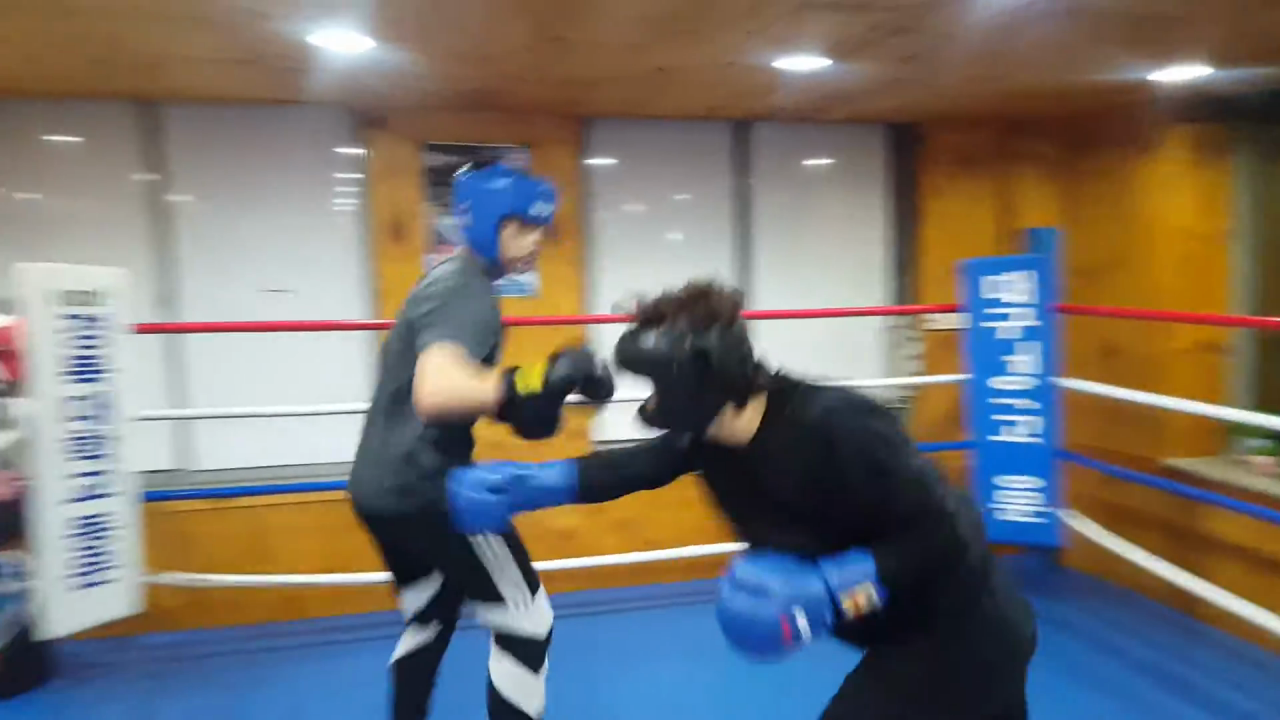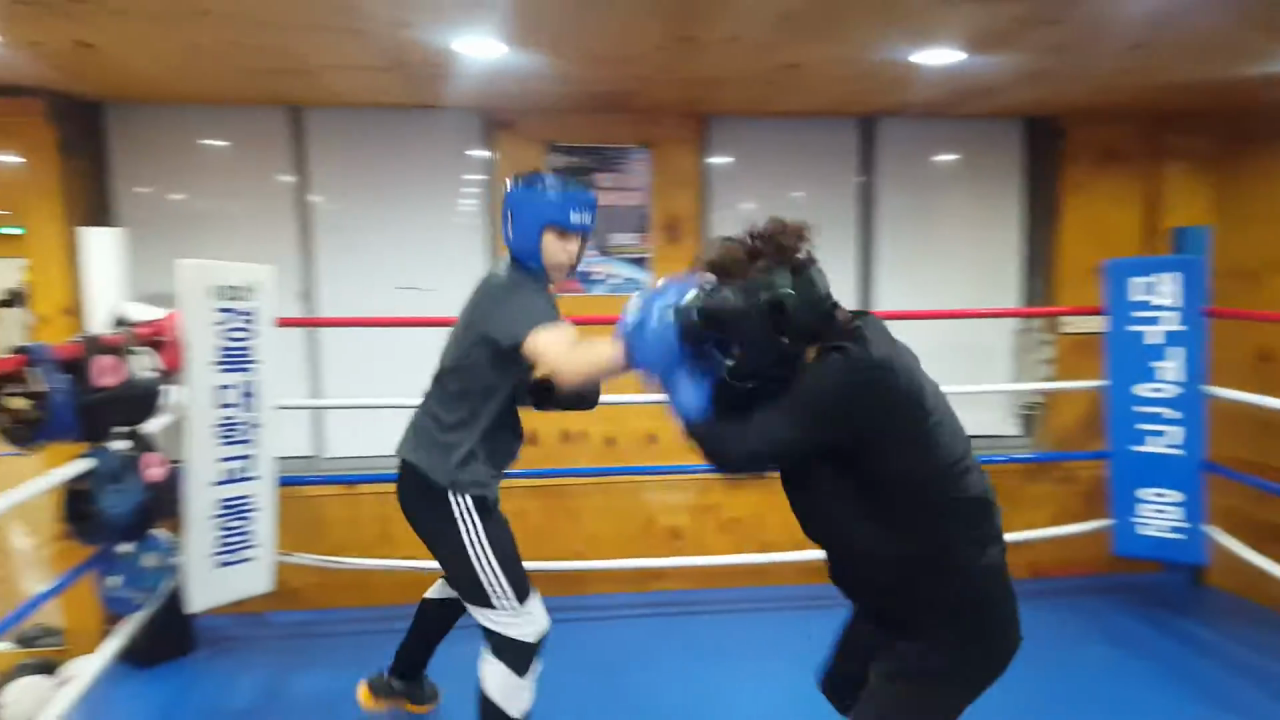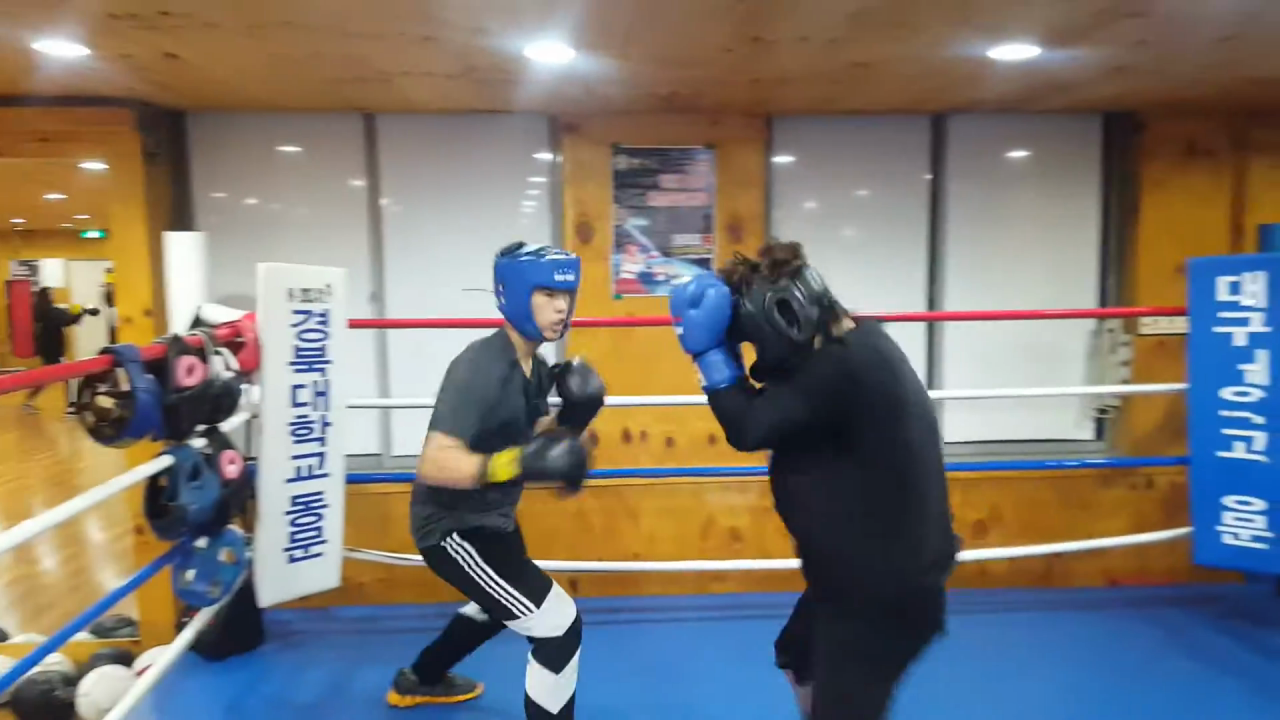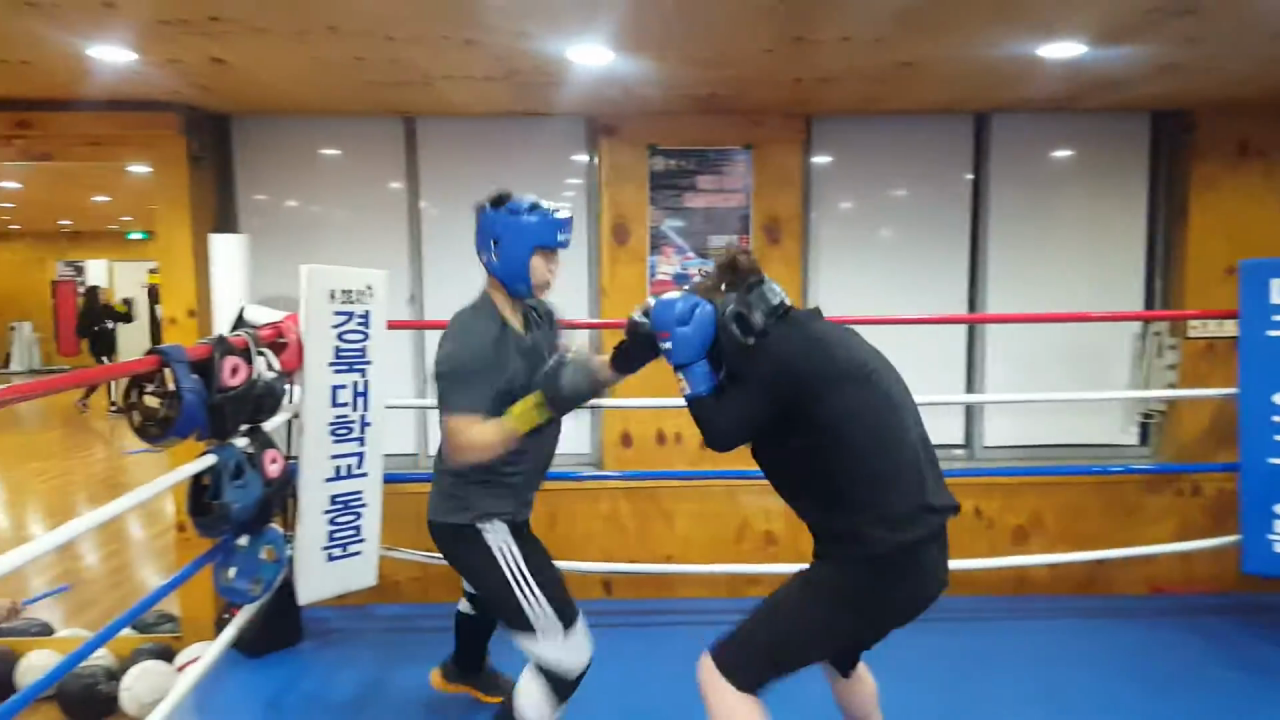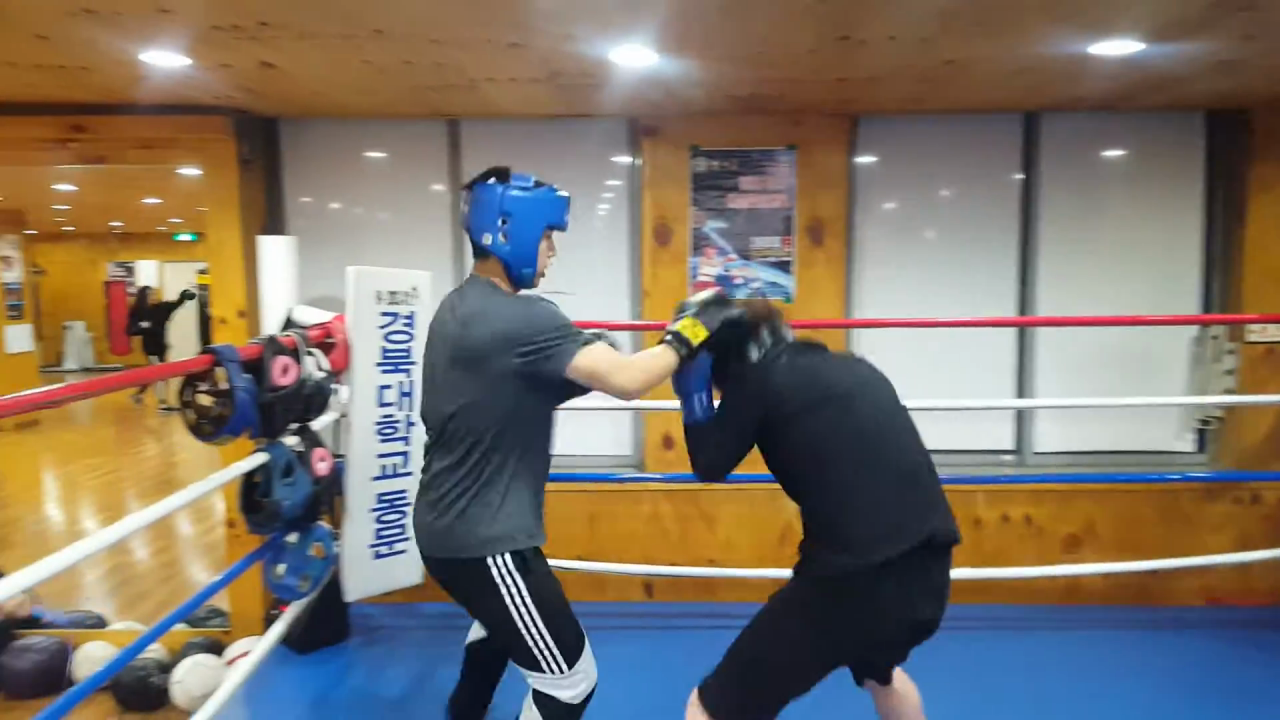
dt=0.2s
person 1, frame 1
left shoulder: (452, 278)
right shoulder: (463, 293)
right elbow: (436, 393)
left wrist: (511, 408)
right wrist: (536, 383)
left hip: (381, 489)
right hip: (425, 493)
left knee: (428, 619)
right knee: (525, 625)
person 1, frame 2
left shoulder: (520, 288)
right shoulder: (513, 294)
right elbow: (572, 364)
left wrist: (546, 389)
left hip: (441, 473)
right hip: (443, 481)
left knee: (465, 579)
right knee: (520, 625)
person 1, frame 3
left shoulder: (533, 364)
right shoulder: (482, 367)
left elbow: (537, 438)
right elbow: (435, 467)
left wrist: (569, 418)
right wrist: (527, 462)
left hip: (489, 518)
right hip: (452, 528)
left knee: (494, 607)
right knee: (557, 624)
left ankle: (415, 680)
person 1, frame 4
left shoulder: (536, 316)
right shoulder: (472, 336)
left elbow: (580, 375)
right elbow: (467, 447)
left wrist: (626, 354)
right wrist: (539, 402)
left hip: (491, 503)
right hip: (477, 514)
left knee: (492, 596)
right knee: (566, 650)
left ankle: (460, 670)
person 1, frame 5
left shoulder: (456, 309)
right shoulder: (519, 319)
right elbow: (628, 378)
left wrist: (571, 367)
right wrist: (696, 326)
left hip: (446, 525)
right hip: (482, 536)
left knee: (504, 621)
person 2, frame 1
left shoulder: (834, 428)
right shoulder: (714, 433)
left elbow: (946, 537)
right elbow: (633, 467)
left wrist: (830, 589)
right wrist: (530, 482)
left hip: (956, 637)
right hip: (937, 625)
person 2, frame 2
left shoulder: (856, 374)
right shoulder: (845, 348)
left elbow: (738, 449)
right elbow: (751, 408)
left wrist: (675, 369)
right wrist: (702, 360)
left hip: (949, 616)
right hip: (902, 593)
person 2, frame 3
left shoulder: (848, 363)
right shoulder: (850, 348)
left elbow: (749, 429)
right elbow: (774, 414)
left wrist: (709, 348)
right wrist: (718, 347)
left hip: (882, 595)
right hip: (870, 575)
right knee: (796, 657)
person 2, frame 4
left shoulder: (783, 351)
right shoulder: (826, 339)
left elbow: (721, 431)
left wrist: (691, 360)
left hip: (875, 561)
right hip: (918, 549)
left knee: (721, 673)
right knee: (837, 651)
person 2, frame 5
left shoulder: (757, 381)
right shoulder: (854, 369)
left elbow: (711, 464)
left wrist: (693, 392)
left hip: (847, 583)
right hip: (927, 573)
right knee: (876, 669)
